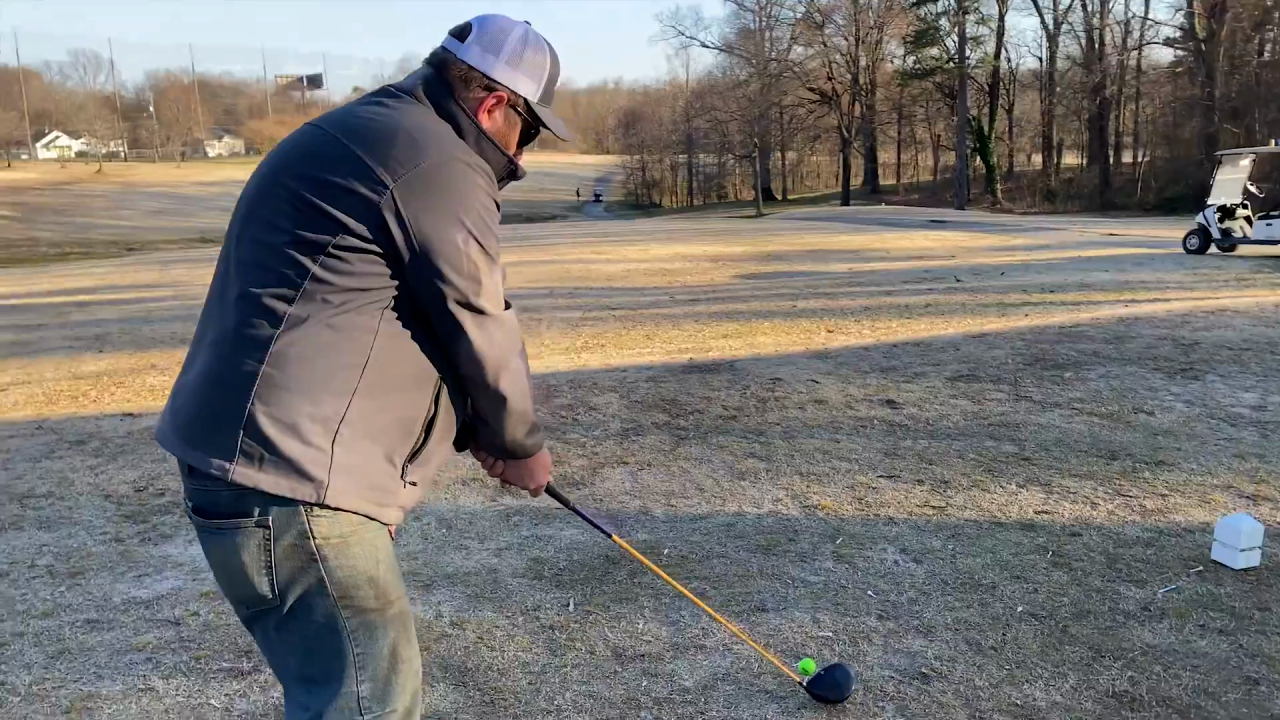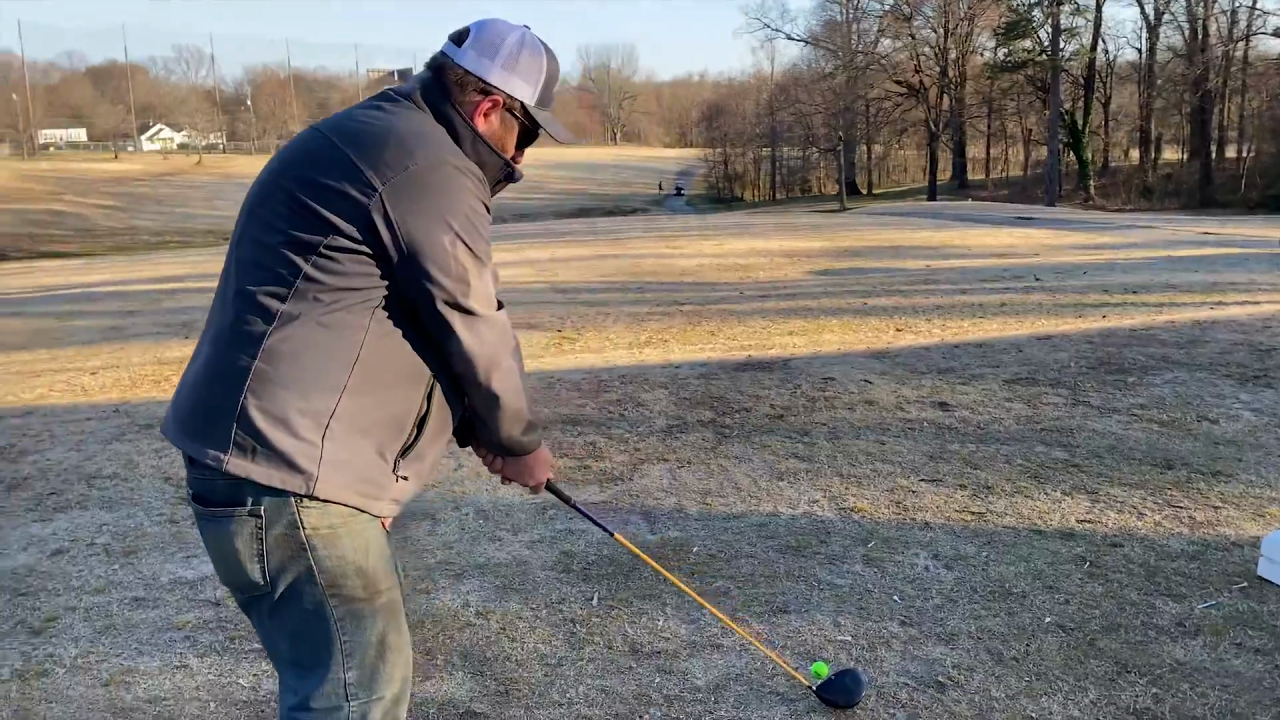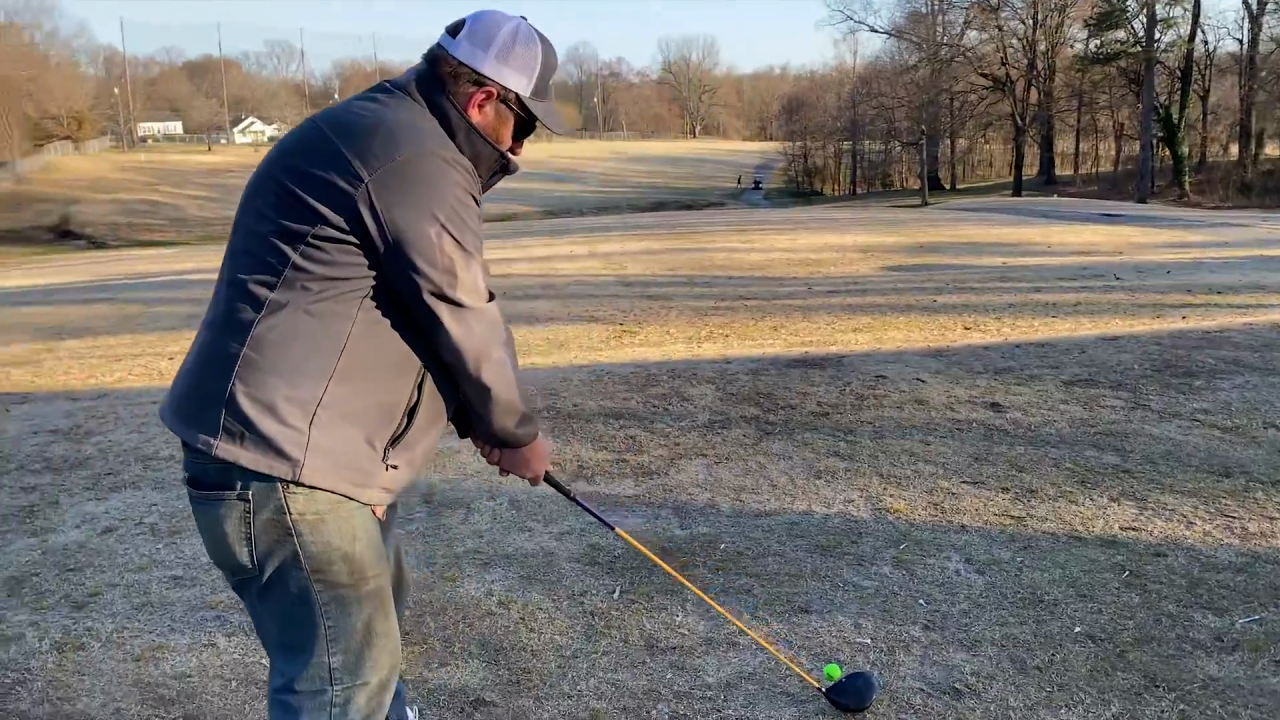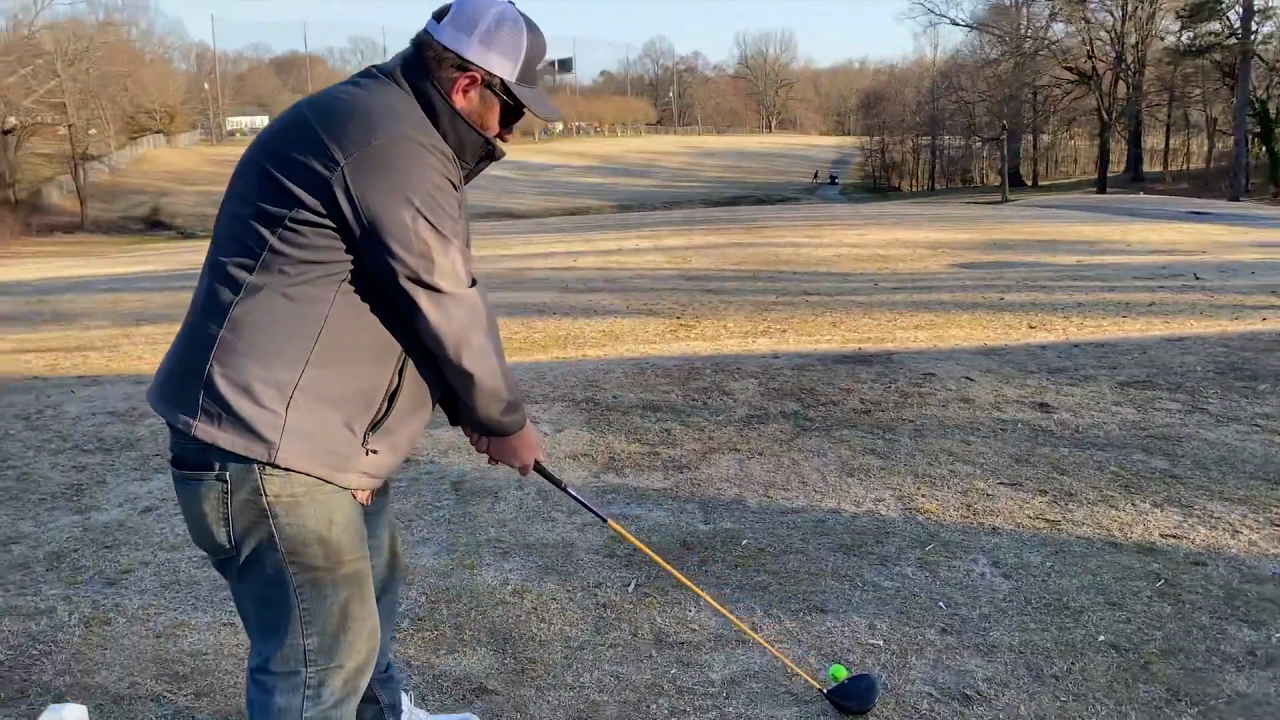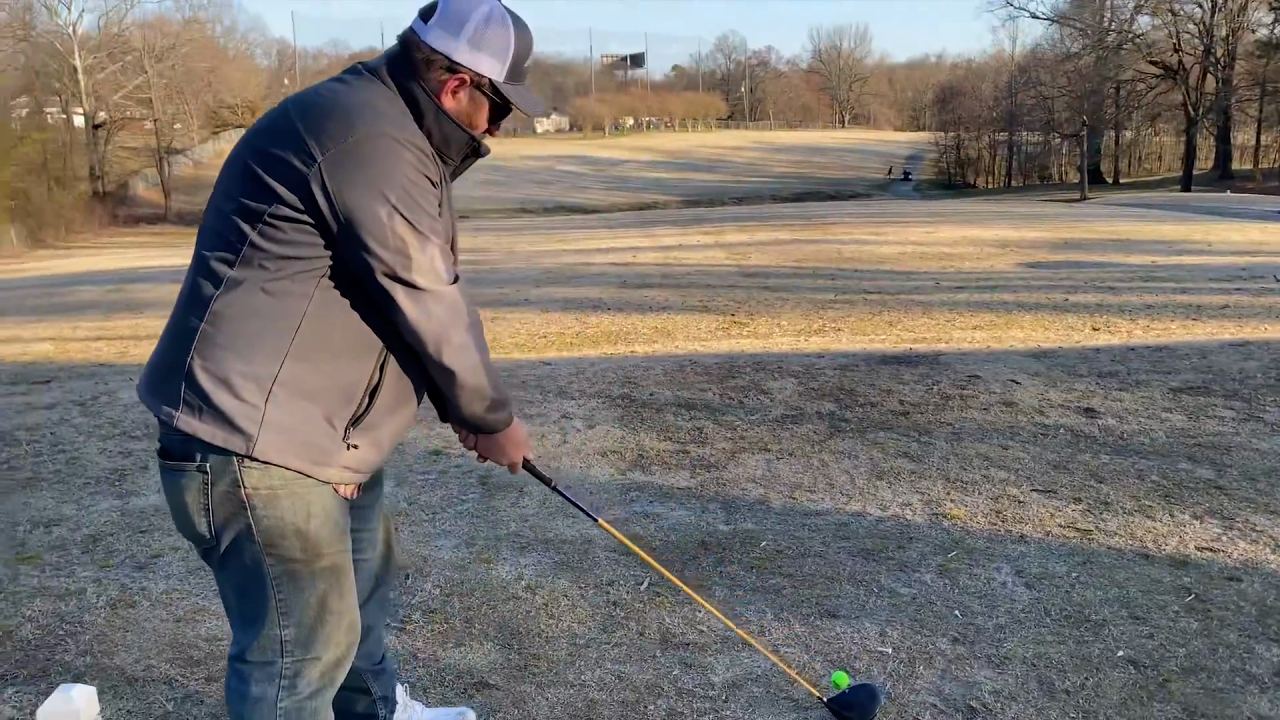
dt=0.3s
person 1, frame 1
right shoulder: (440, 165)
right elbow: (479, 330)
left wrist: (478, 435)
right wrist: (521, 444)
left hip: (252, 455)
right hip: (292, 482)
person 1, frame 2
right shoulder: (429, 169)
right elbow: (471, 332)
left wrist: (477, 431)
right wrist: (518, 442)
left hip: (284, 453)
right hip: (289, 471)
person 1, frame 3
left shoulder: (379, 130)
right shoulder: (418, 160)
left elbow: (420, 309)
right elbow: (463, 322)
left wrist: (478, 422)
right wrist: (516, 433)
left hip: (292, 441)
right hip: (283, 458)
left knee: (373, 605)
person 1, frame 4
left shoulder: (380, 121)
right shoulder: (395, 145)
left elbow: (424, 301)
right elbow: (445, 310)
left wrist: (468, 410)
right wrist: (505, 422)
left hip: (311, 428)
right hip: (269, 446)
left knee: (365, 589)
right knee: (320, 658)
person 1, frame 5
left shoulder: (380, 123)
right shoulder: (373, 141)
left elbow: (418, 298)
right elbow: (428, 307)
left wrist: (460, 407)
right wrist: (492, 418)
left hip: (311, 423)
right hip: (255, 440)
left knee: (360, 578)
right knee: (300, 649)
